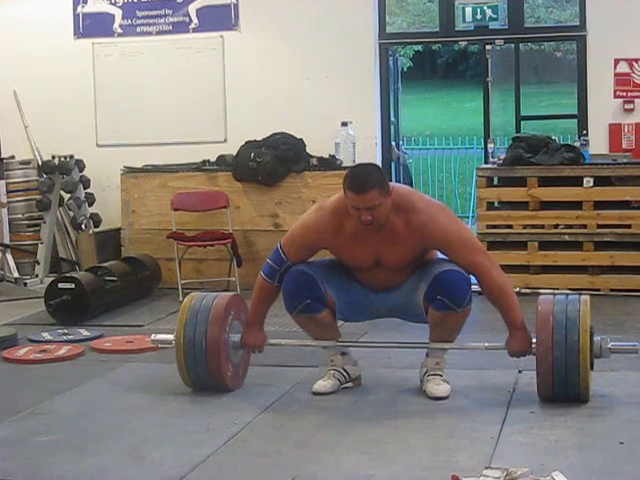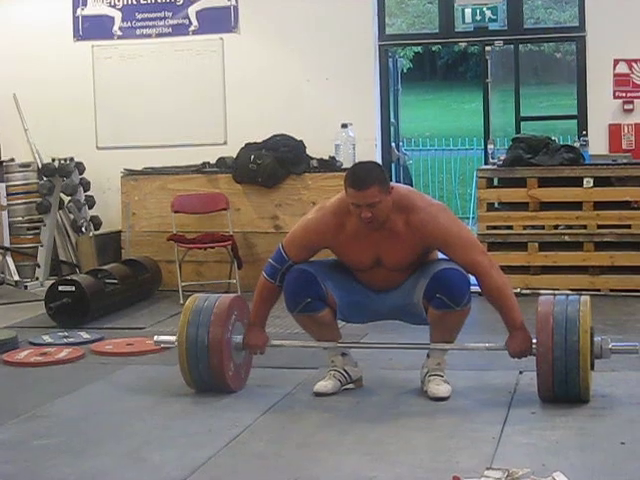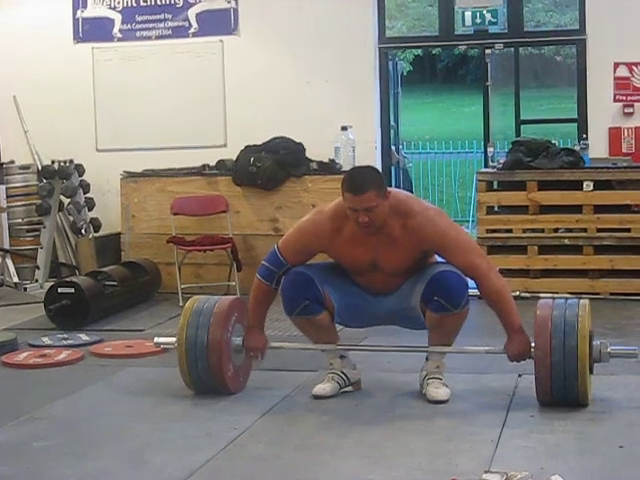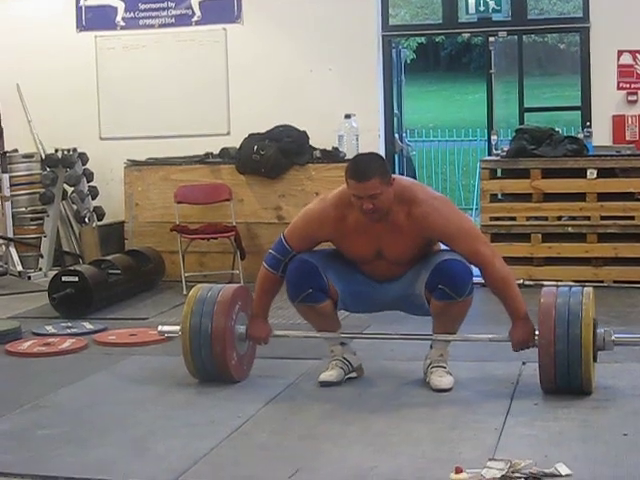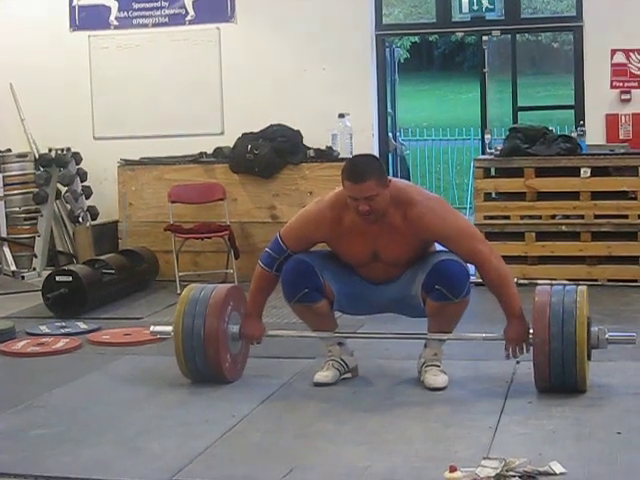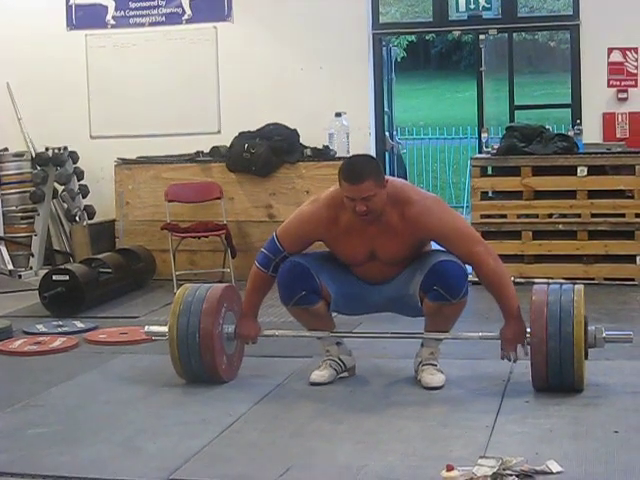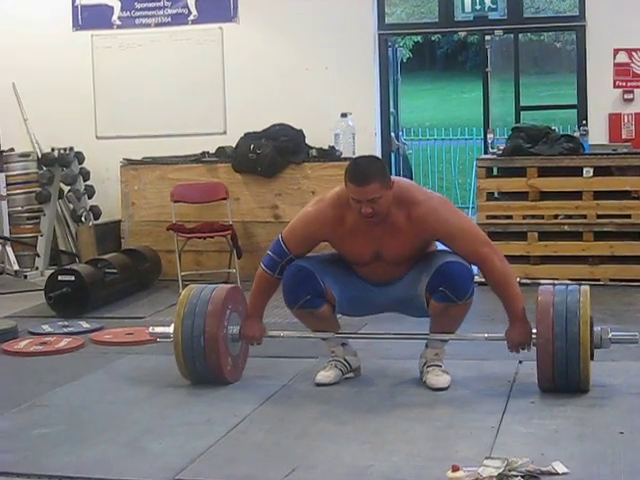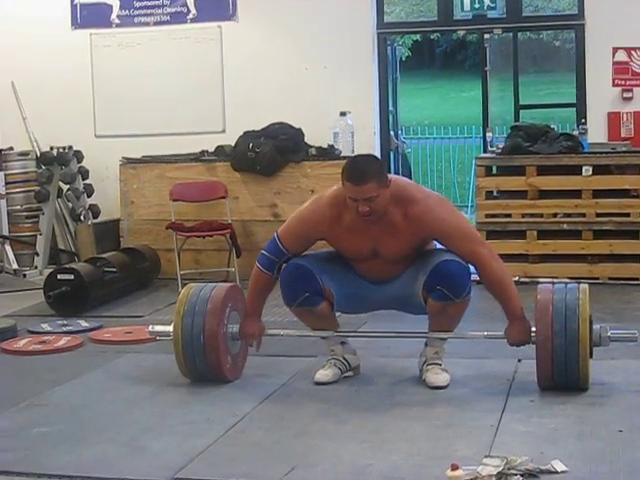
dt=0.3s
person 1, frame 1
left shoulder: (424, 215)
right shoulder: (324, 219)
left elbow: (485, 266)
right elbow: (275, 266)
left wrist: (517, 329)
right wrist: (254, 325)
left hip: (414, 288)
right hip: (357, 289)
left knee: (454, 282)
right knee: (297, 284)
left ankle: (434, 365)
right ankle: (341, 363)
person 1, frame 2
left shoulder: (424, 214)
right shoulder: (326, 219)
left elbow: (484, 267)
right elbow: (277, 266)
left wrist: (517, 330)
right wrist: (256, 326)
left hip: (414, 292)
right hip: (359, 292)
left knee: (453, 281)
right knee: (298, 284)
left ankle: (435, 366)
right ankle: (342, 364)
person 1, frame 3
left shoulder: (422, 219)
right shoulder: (323, 223)
left elbow: (483, 270)
right elbow: (272, 266)
left wrist: (516, 332)
right wrist: (254, 329)
left hip: (412, 297)
right hip: (357, 296)
left knee: (450, 283)
right knee: (296, 285)
left ankle: (433, 369)
right ankle: (340, 367)
person 1, frame 4
left shoulder: (426, 208)
right shoulder: (327, 212)
left elbow: (487, 258)
right elbow: (277, 257)
left wrist: (520, 320)
right wrist: (258, 317)
left hip: (417, 282)
right hip: (359, 283)
left knee: (454, 271)
right knee: (299, 273)
left ankle: (437, 357)
right ankle: (342, 354)
person 1, frame 5
left shoulder: (422, 209)
right shoulder: (324, 213)
left elbow: (485, 256)
right elbow: (273, 256)
left wrist: (516, 318)
right wrist: (253, 316)
left hip: (412, 285)
right hip: (356, 285)
left knee: (453, 272)
right knee: (296, 273)
left ankle: (432, 356)
right ankle: (339, 354)
person 1, frame 6
left shoulder: (419, 208)
right shoulder: (320, 212)
left elbow: (483, 256)
right elbow: (270, 256)
left wrist: (513, 320)
right wrist: (248, 316)
left hip: (409, 284)
right hip: (351, 285)
left knee: (450, 273)
right knee: (292, 276)
left ankle: (428, 355)
right ankle: (336, 354)
person 1, frame 7
left shoulder: (425, 208)
right shoulder: (325, 212)
left elbow: (488, 256)
right elbow: (276, 258)
left wrist: (518, 320)
right wrist: (253, 317)
left hip: (414, 284)
right hip: (356, 285)
left knee: (457, 274)
right knee: (297, 280)
left ankle: (433, 356)
right ankle: (342, 355)
person 1, frame 8
left shoulder: (422, 207)
right shoulder: (323, 210)
left elbow: (484, 257)
right elbow: (272, 255)
left wrist: (516, 319)
right wrist: (252, 316)
left hip: (413, 281)
right hip: (355, 281)
left knee: (453, 273)
right knee: (295, 278)
left ankle: (433, 355)
right ankle: (341, 353)
